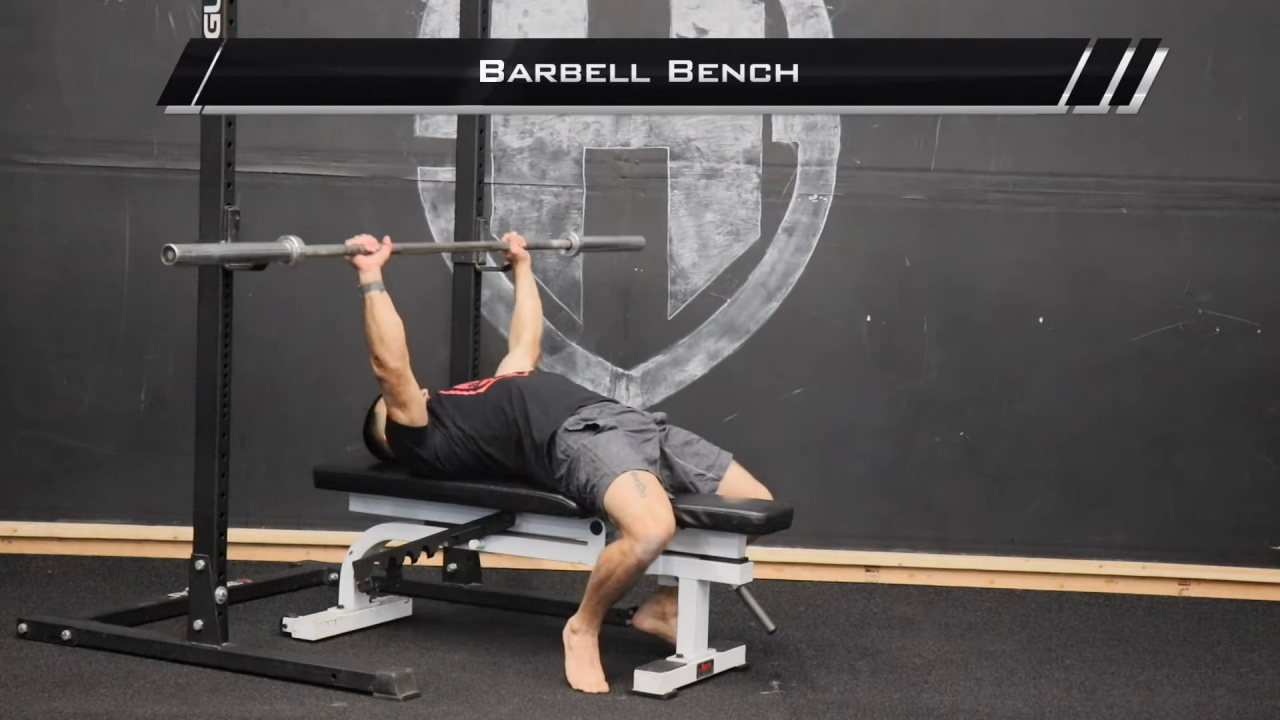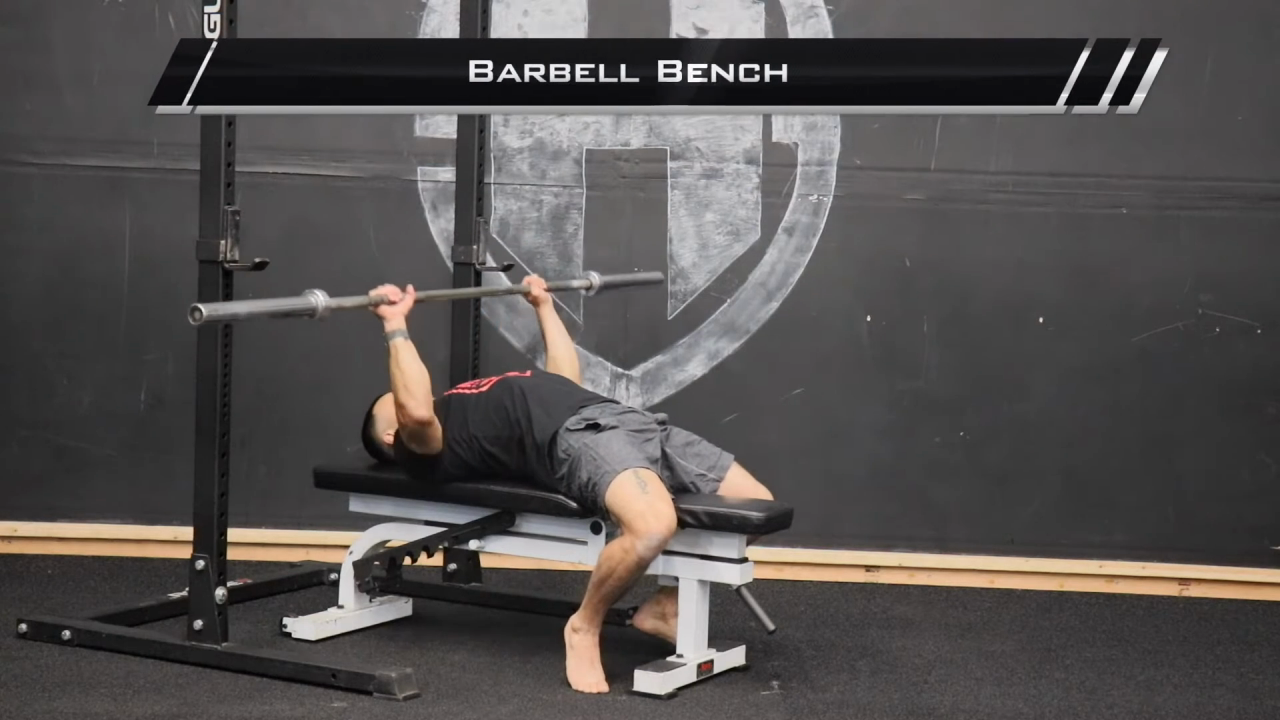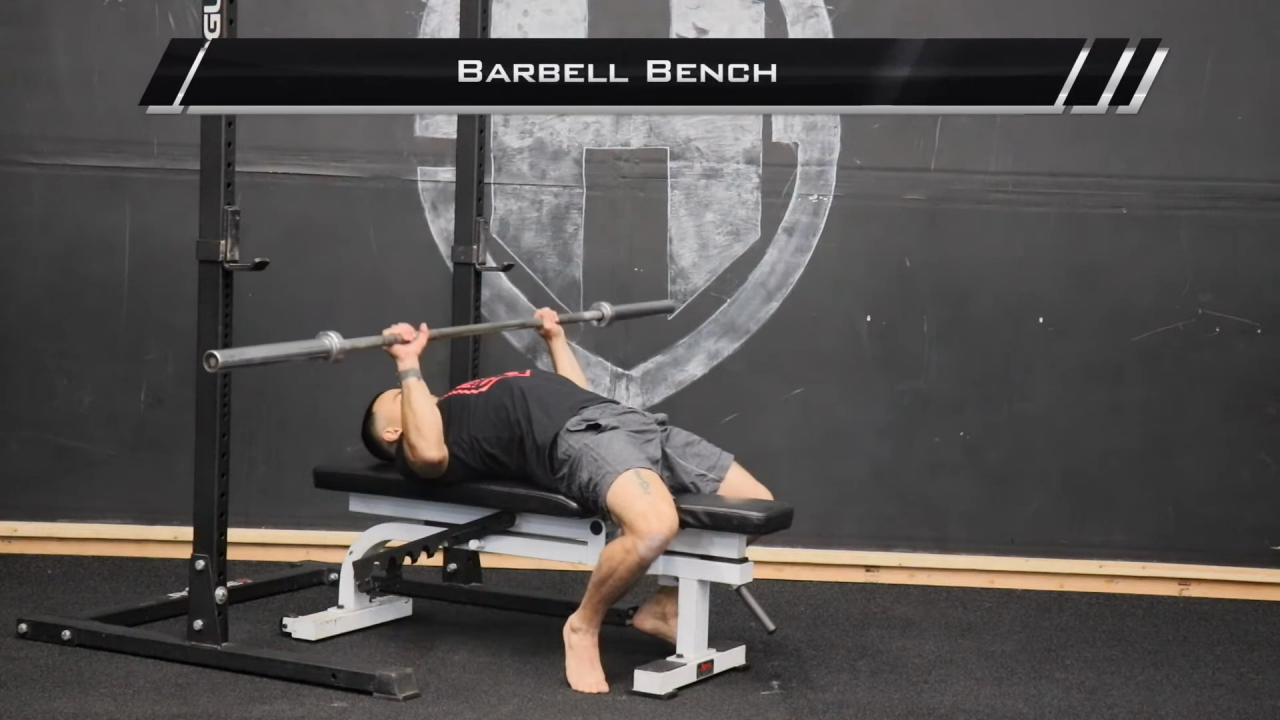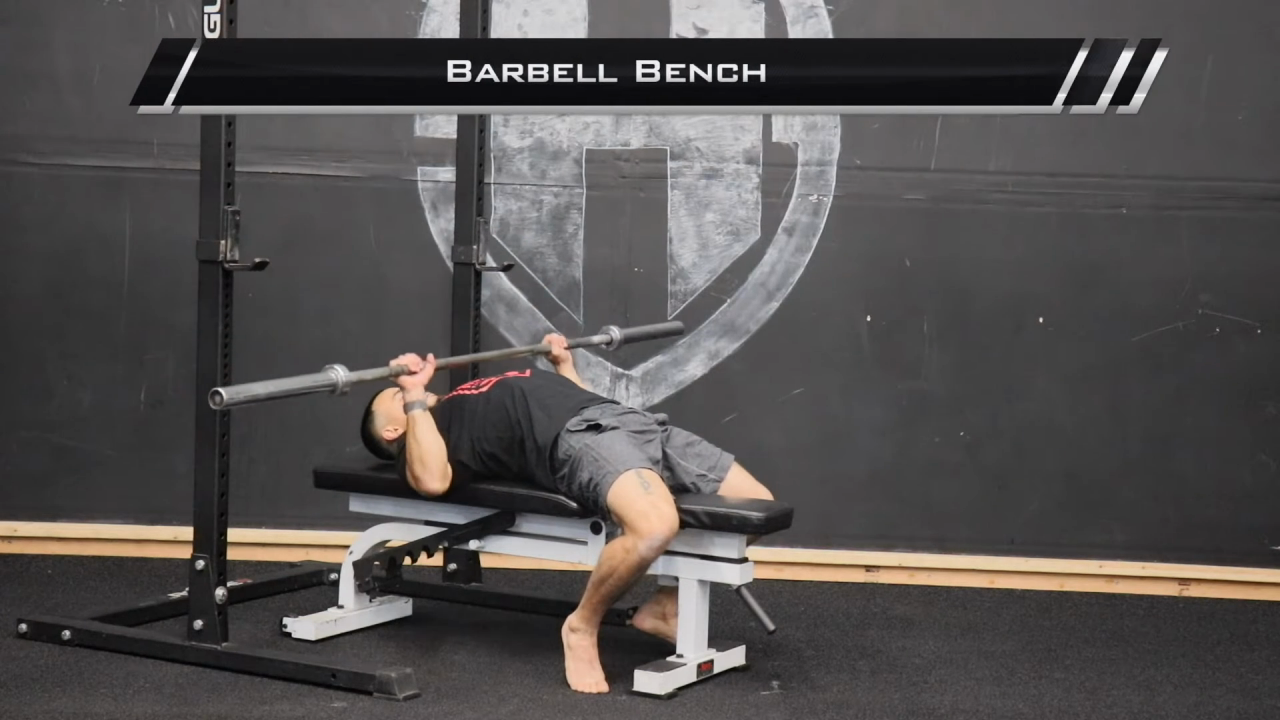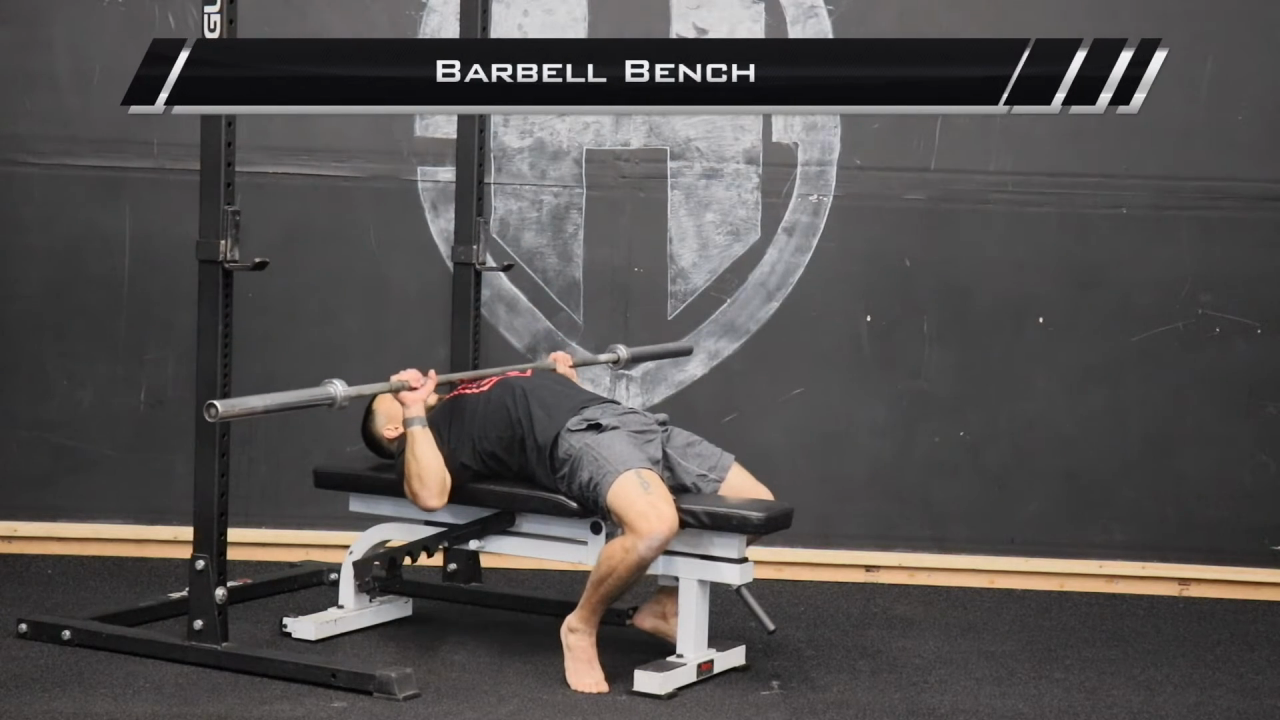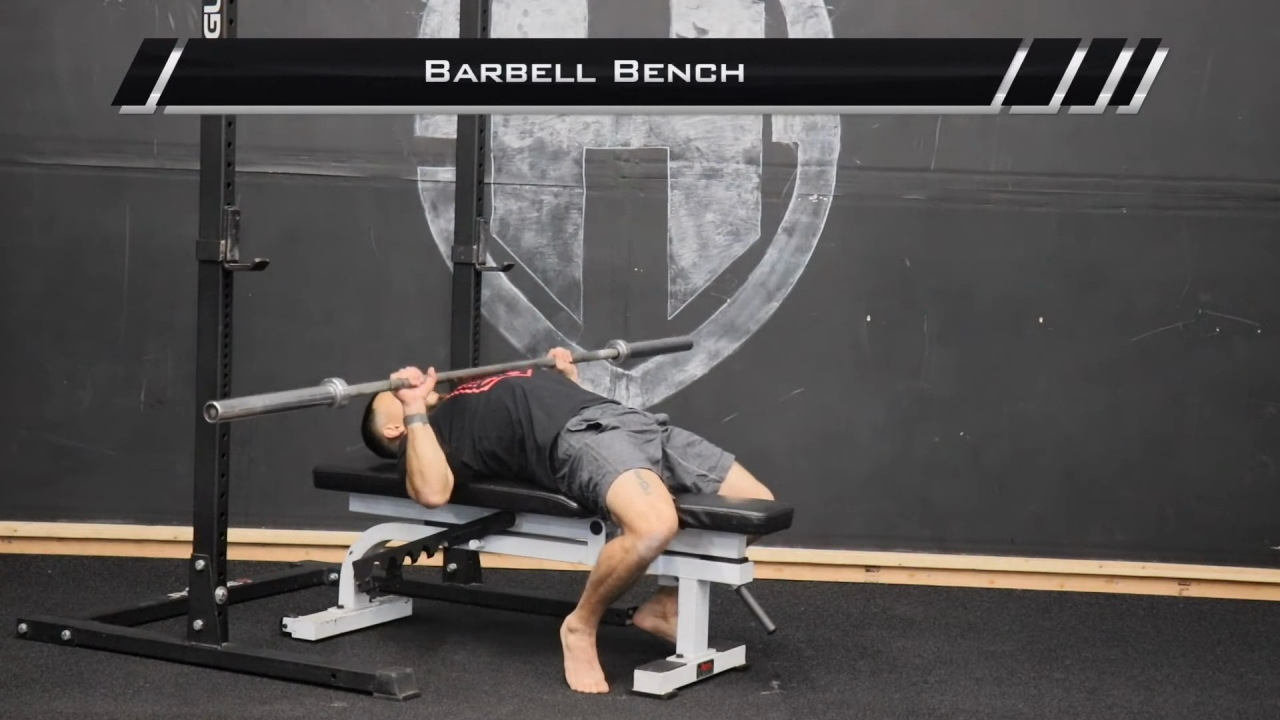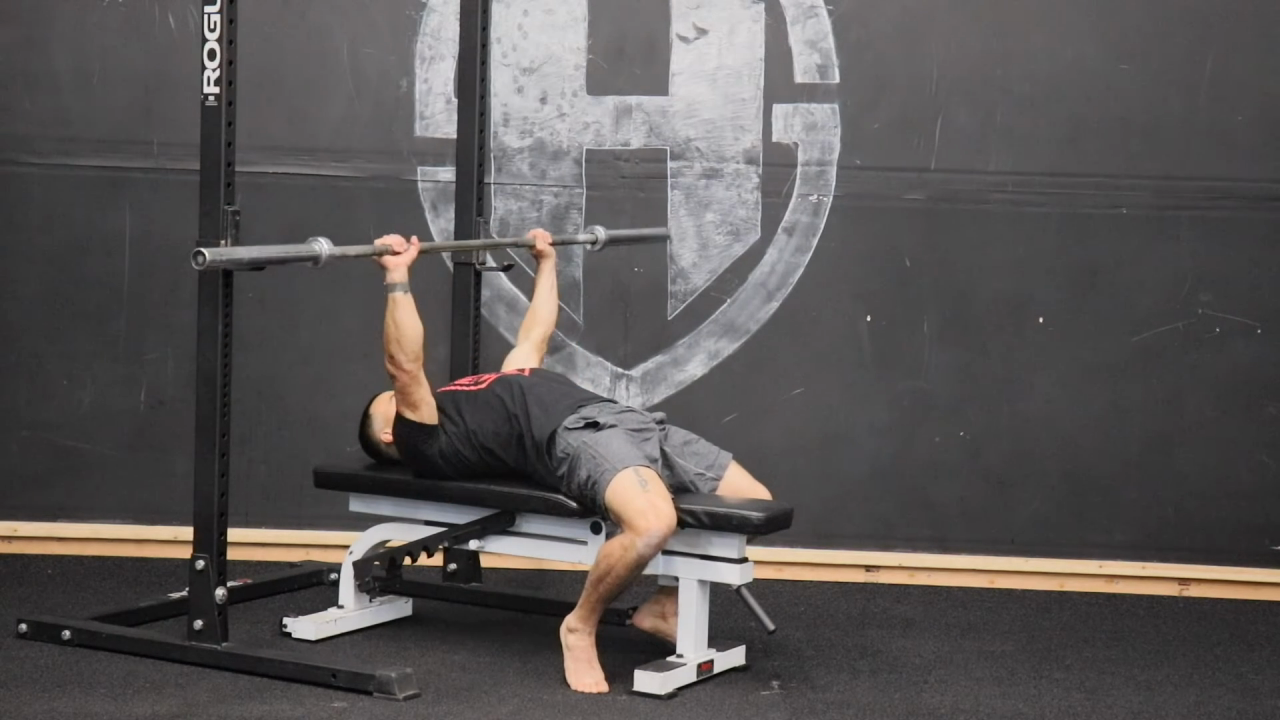
dt=0.4s
person 1, frame 1
left shoulder: (477, 406)
right shoulder: (423, 442)
left elbow: (526, 344)
right elbow: (391, 366)
left wrist: (520, 266)
right wrist: (371, 278)
left knee: (755, 506)
right knee: (650, 529)
left ankle: (665, 605)
right ankle: (584, 628)
person 1, frame 2
left shoulder: (475, 407)
right shoulder: (425, 446)
left elbow: (567, 377)
right elbow: (418, 413)
left wrist: (544, 307)
right wrist: (395, 326)
right knee: (652, 527)
left ankle: (665, 606)
right ankle: (584, 627)
person 1, frame 3
left shoulder: (472, 406)
right shoulder: (418, 440)
left elbow: (575, 395)
right elbow: (430, 454)
left wrist: (556, 339)
right wrist: (407, 364)
right knee: (654, 526)
left ankle: (665, 606)
right ankle: (584, 626)
person 1, frame 4
left shoulder: (476, 405)
right shoulder: (426, 430)
right elbow: (432, 481)
left wrist: (564, 364)
right wrist: (413, 395)
right knee: (654, 527)
left ankle: (666, 606)
right ankle: (582, 627)
person 1, frame 5
left shoulder: (477, 404)
right shoulder: (428, 431)
right elbow: (430, 496)
left wrist: (568, 378)
right wrist: (413, 409)
right knee: (654, 527)
left ankle: (666, 605)
right ankle: (581, 627)
person 1, frame 6
left shoulder: (469, 403)
right shoulder: (431, 429)
right elbow: (432, 493)
left wrist: (568, 375)
right wrist: (416, 403)
right knee: (653, 526)
left ankle: (667, 605)
right ankle: (581, 626)
person 1, frame 7
left shoulder: (479, 402)
right shoulder: (427, 441)
left elbow: (534, 336)
right elbow: (403, 365)
left wrist: (546, 263)
right wrist: (397, 276)
left knee: (755, 506)
right knee: (653, 524)
left ankle: (666, 605)
right ankle: (581, 626)
